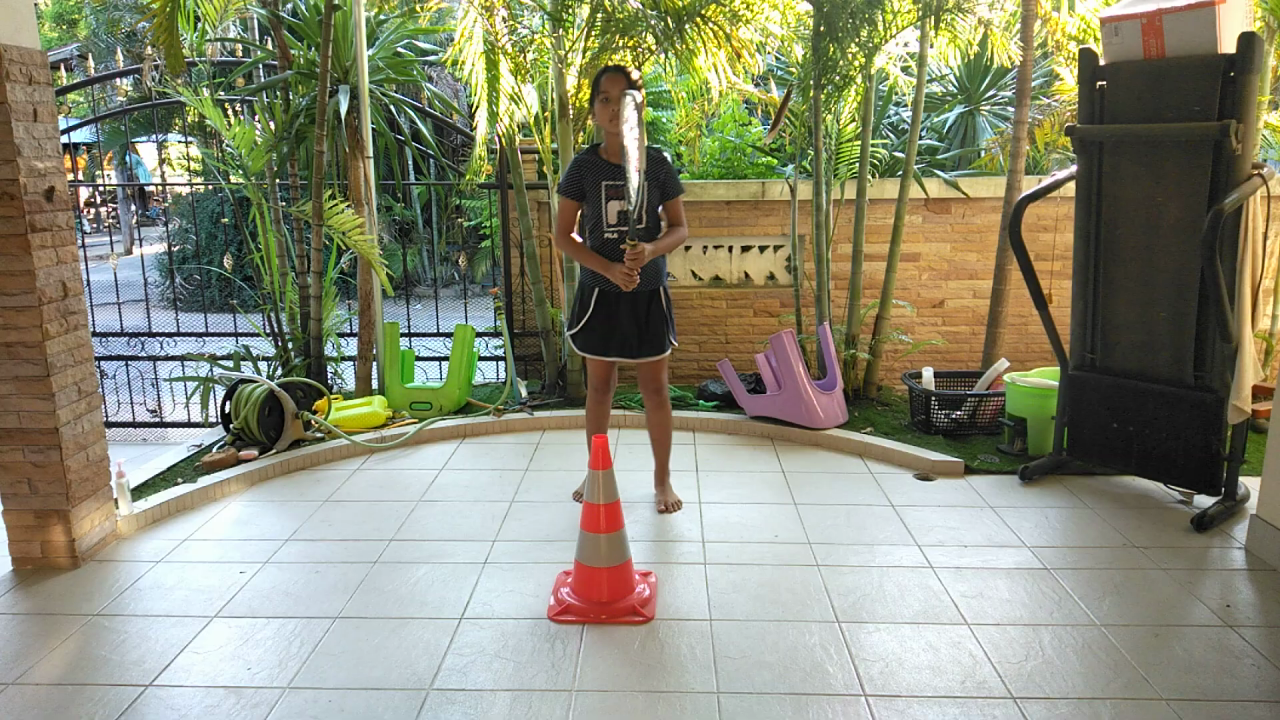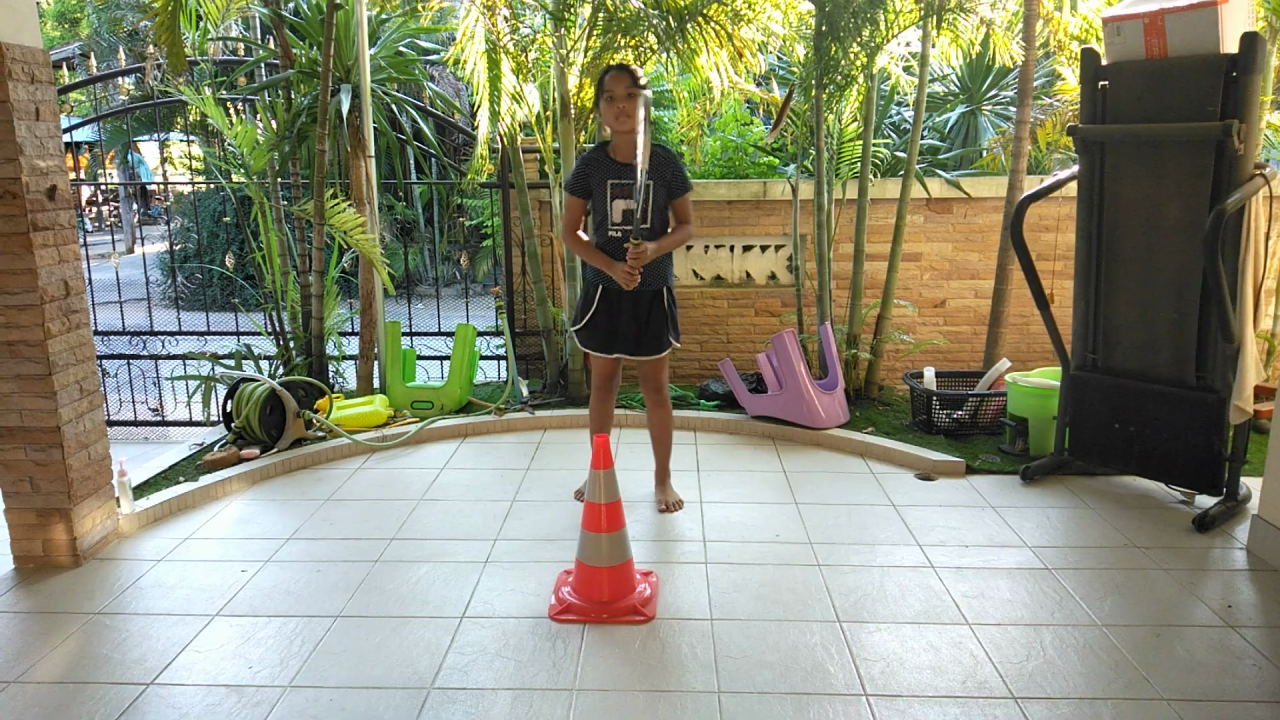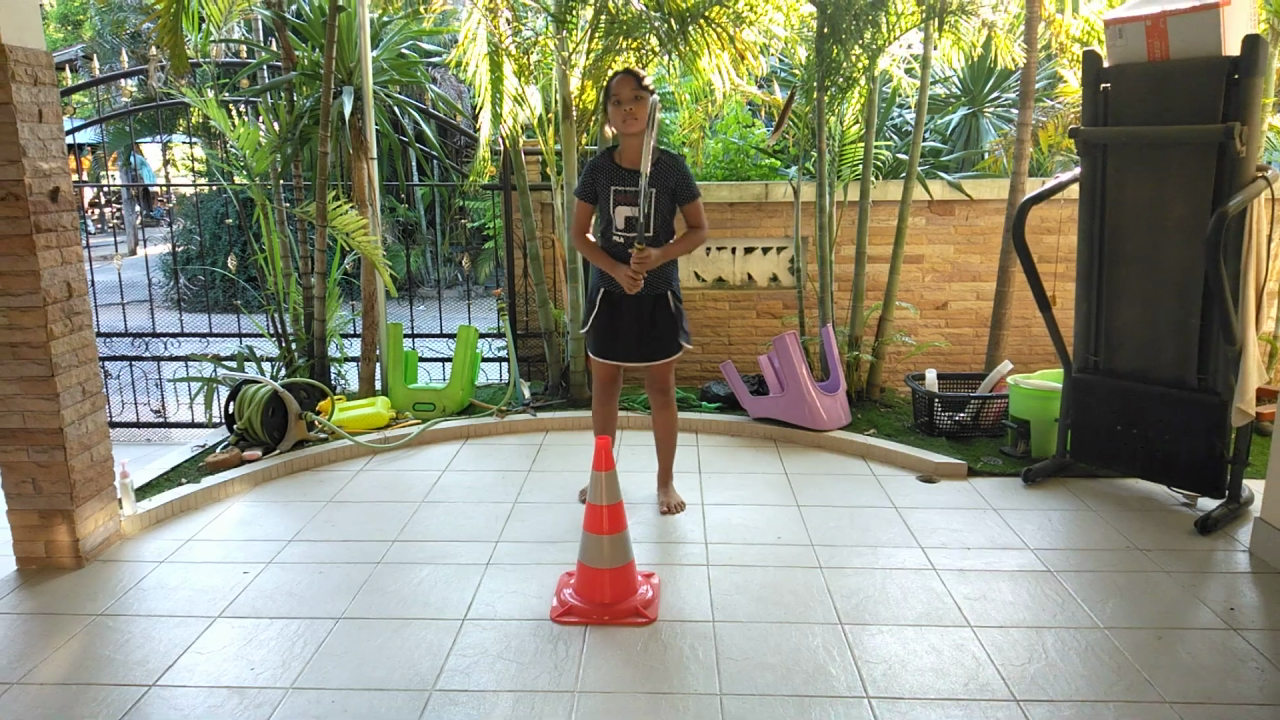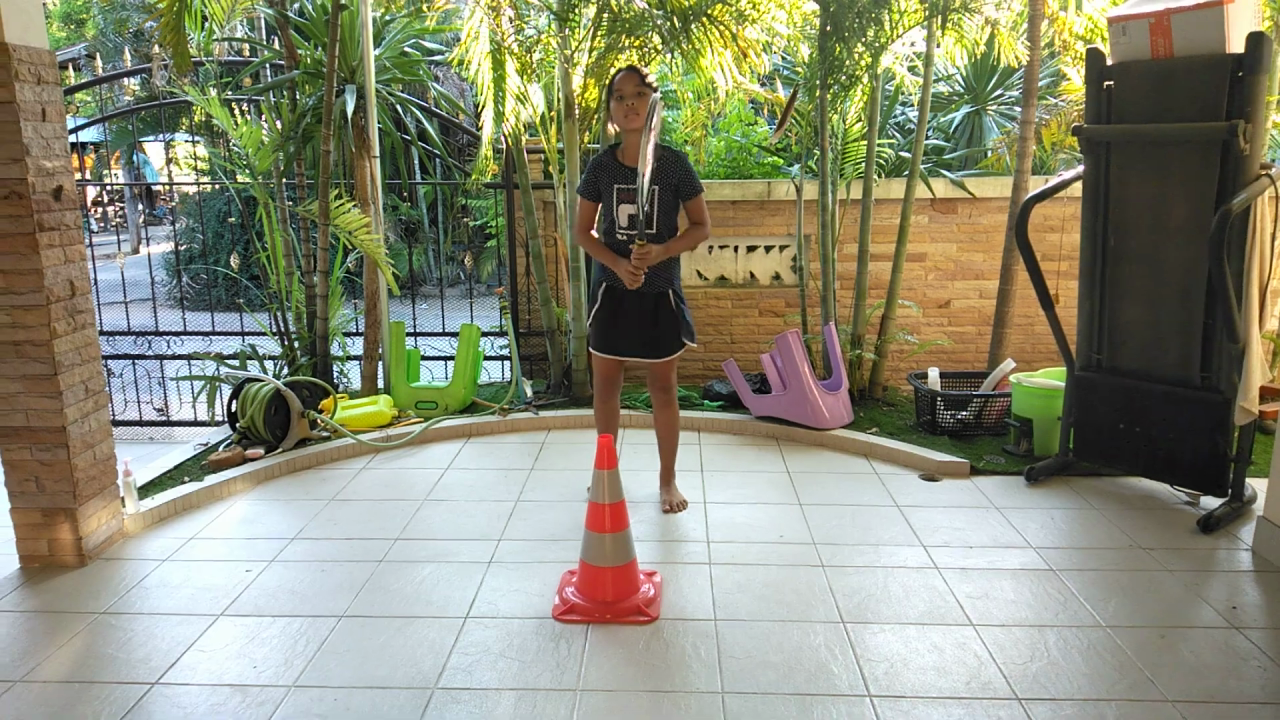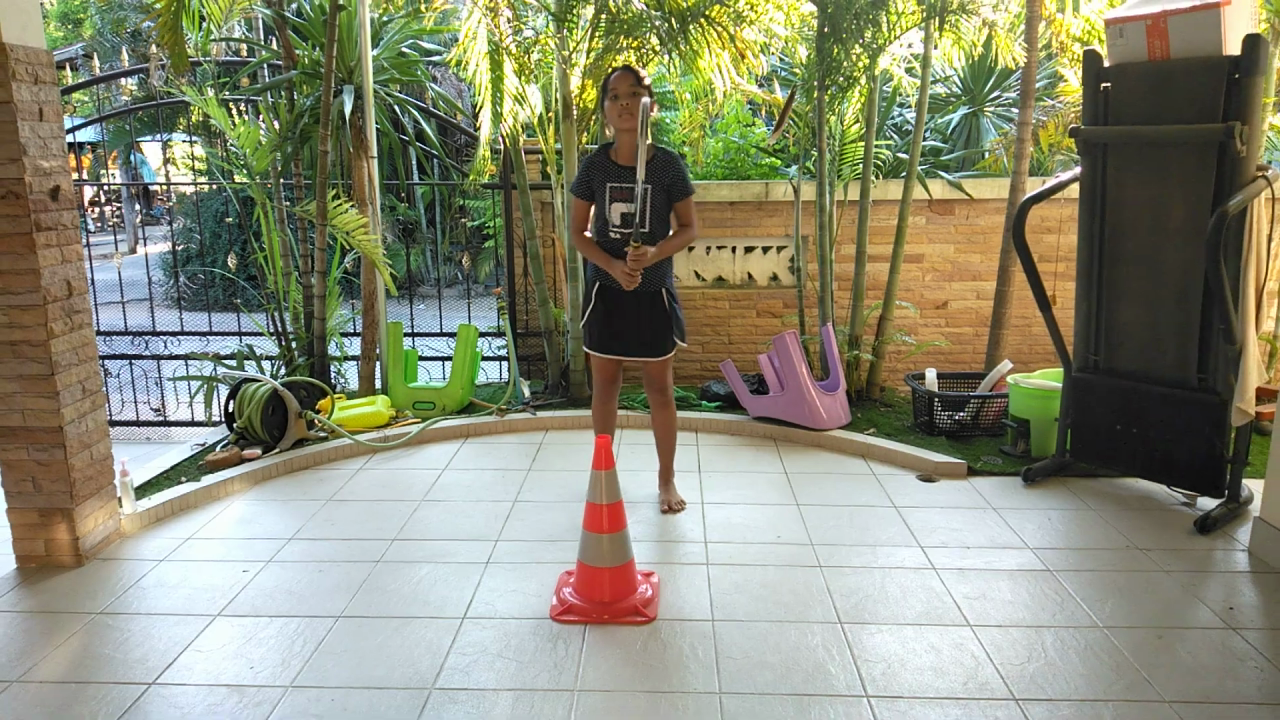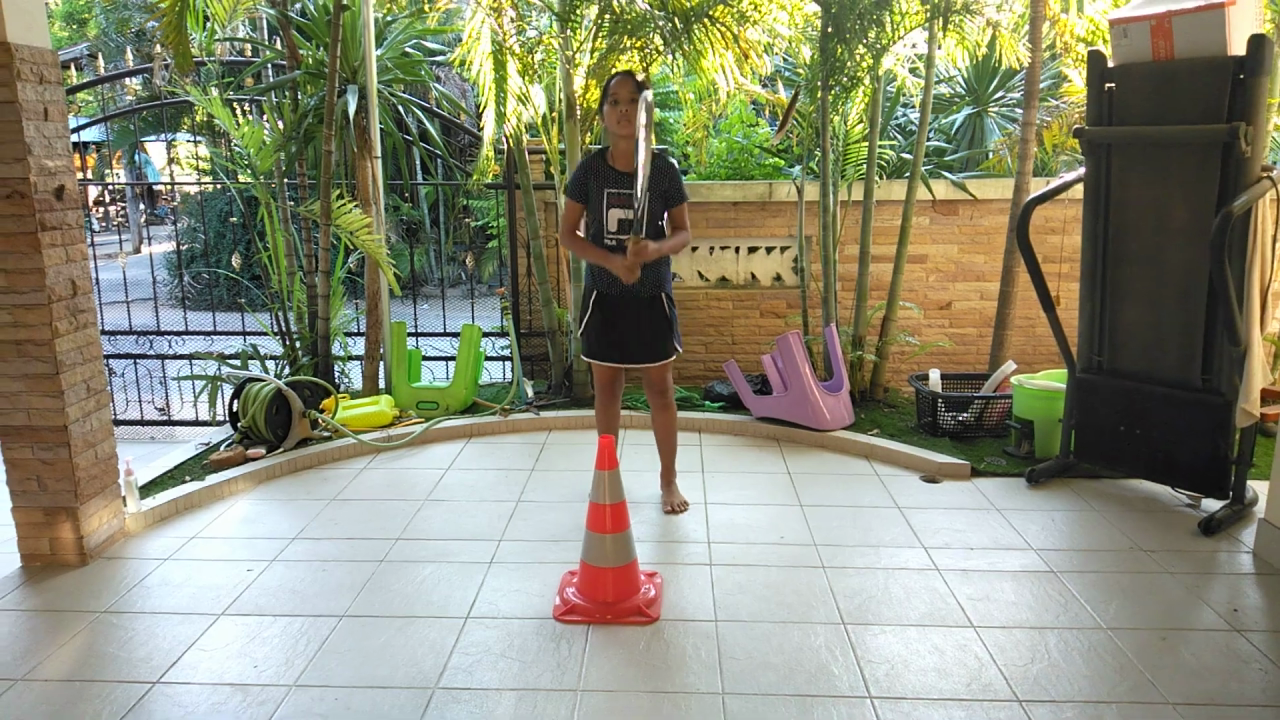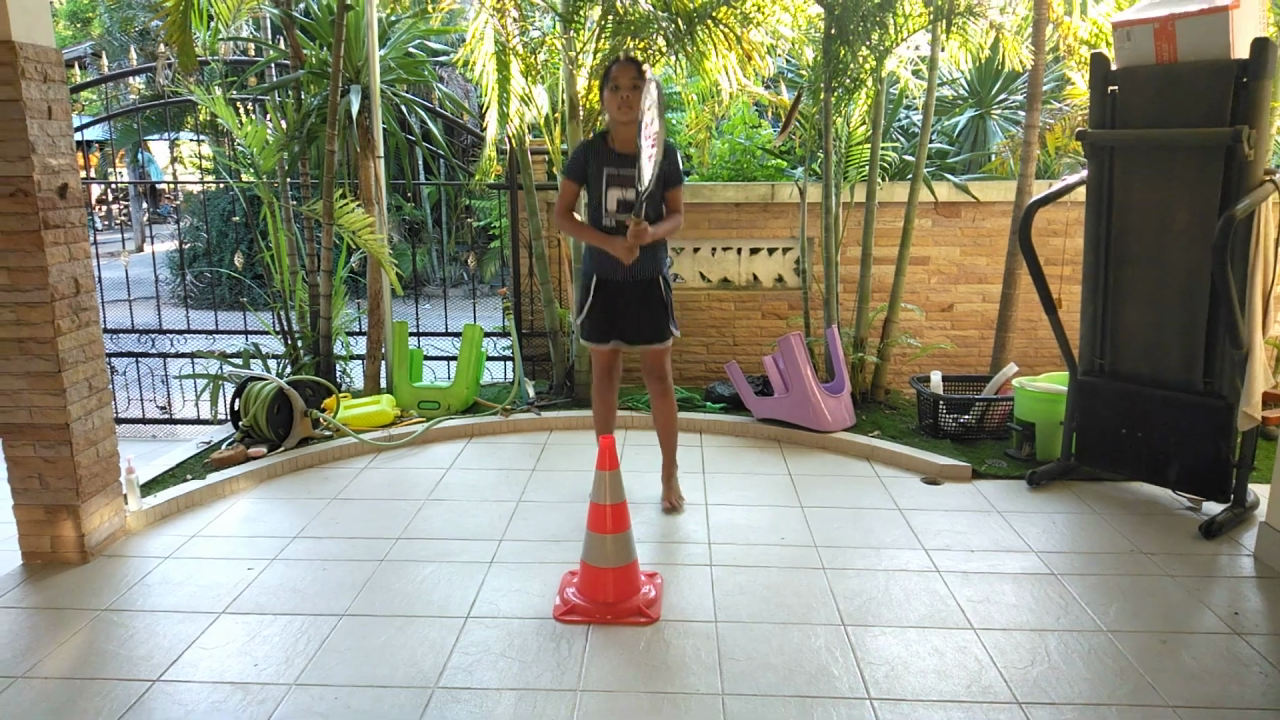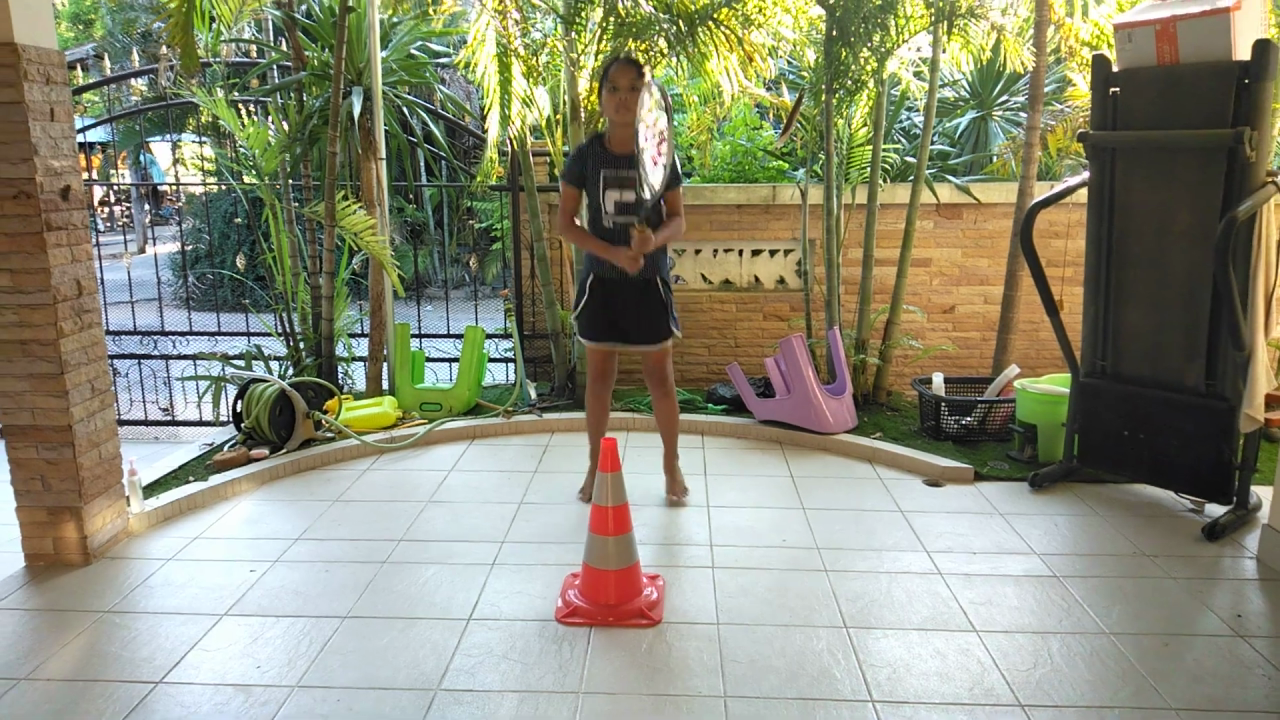
dt=0.1s
person 1, frame 1
left shoulder: (658, 163)
right shoulder: (583, 166)
left elbow: (679, 228)
right elbow: (563, 234)
left wrist: (651, 250)
right wrist: (607, 268)
left hip: (649, 292)
right hip: (600, 291)
left knee: (655, 386)
right knee: (599, 384)
left ankle: (662, 478)
person 1, frame 2
left shoulder: (666, 161)
right shoulder: (591, 163)
left elbow: (687, 225)
right elbow: (570, 231)
left wrist: (655, 249)
right wrist: (611, 266)
left hip: (653, 290)
right hip: (604, 288)
left knee: (655, 385)
right knee: (603, 383)
left ankle: (663, 478)
person 1, frame 3
left shoulder: (672, 167)
right shoulder: (597, 168)
left elbow: (699, 230)
right elbow: (579, 234)
left wrist: (658, 255)
right wrist: (615, 270)
left hip: (658, 294)
right hip: (610, 294)
left knee: (661, 389)
right knee: (605, 387)
left ankle: (666, 480)
person 1, frame 4
left shoulder: (675, 163)
right shoulder: (600, 166)
left elbow: (701, 226)
right elbow: (582, 231)
left wrist: (660, 251)
right wrist: (617, 264)
left hip: (660, 291)
right hip: (612, 290)
left knee: (663, 387)
right knee: (605, 383)
left ankle: (668, 478)
person 1, frame 5
left shoulder: (668, 164)
right shoulder: (594, 165)
left elbow: (690, 229)
right elbow: (578, 232)
left wrist: (654, 255)
right wrist: (613, 265)
left hip: (654, 292)
right hip: (605, 291)
left knee: (658, 387)
right knee: (604, 384)
left ankle: (666, 479)
person 1, frame 6
left shoulder: (665, 169)
right shoulder: (589, 169)
left elbow: (683, 232)
right elbow: (567, 233)
left wrist: (655, 248)
right wrist: (610, 260)
left hip: (652, 295)
right hip: (604, 295)
left knee: (660, 390)
right knee: (607, 389)
left ankle: (669, 479)
person 1, frame 7
left shoulder: (663, 152)
right shoulder: (587, 153)
left elbow: (676, 215)
right elbow: (562, 215)
left wrist: (654, 231)
right wrist: (608, 242)
left hip: (649, 280)
right hip: (603, 279)
left knee: (659, 376)
right knee: (605, 374)
left ankle: (670, 474)
person 1, frame 8
right shoulder: (586, 155)
left elbow: (678, 219)
right elbow: (566, 222)
left wrist: (656, 238)
right wrist: (611, 251)
left hip: (650, 281)
right hip: (601, 280)
left knee: (659, 376)
right knee: (599, 374)
left ankle: (671, 463)
right ankle: (596, 463)
